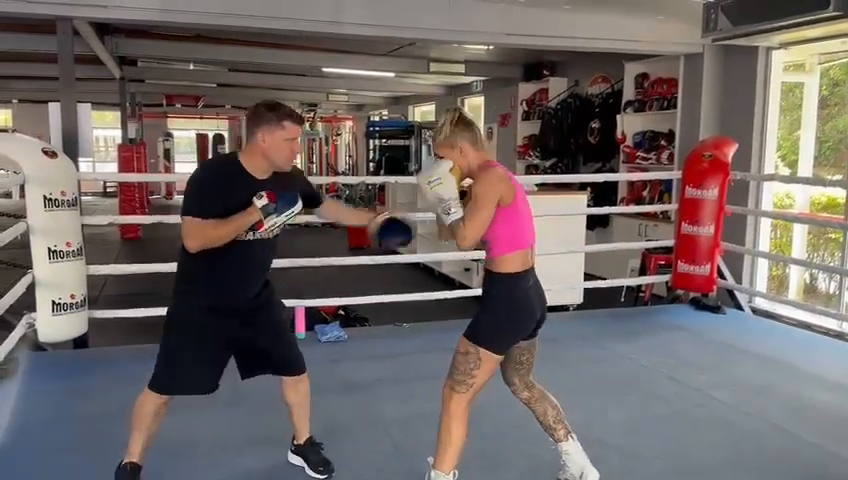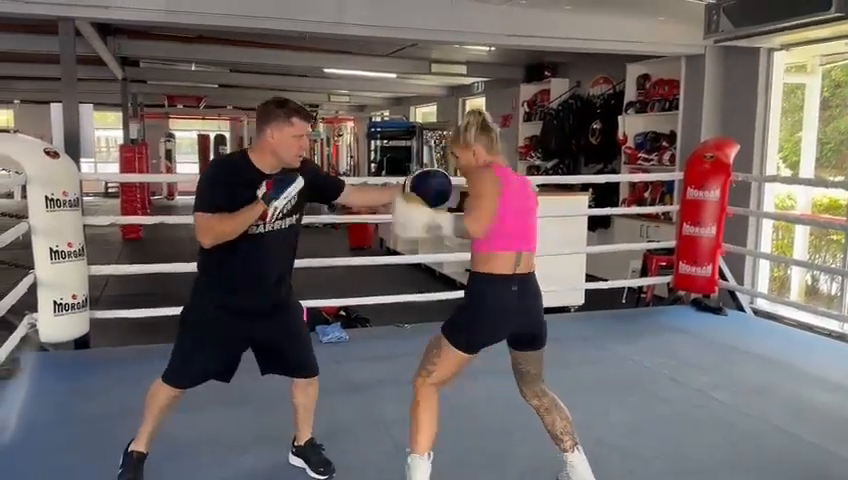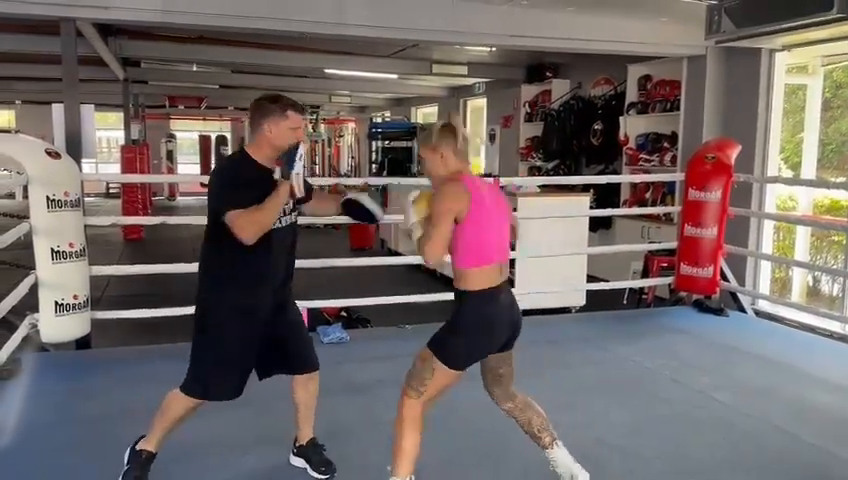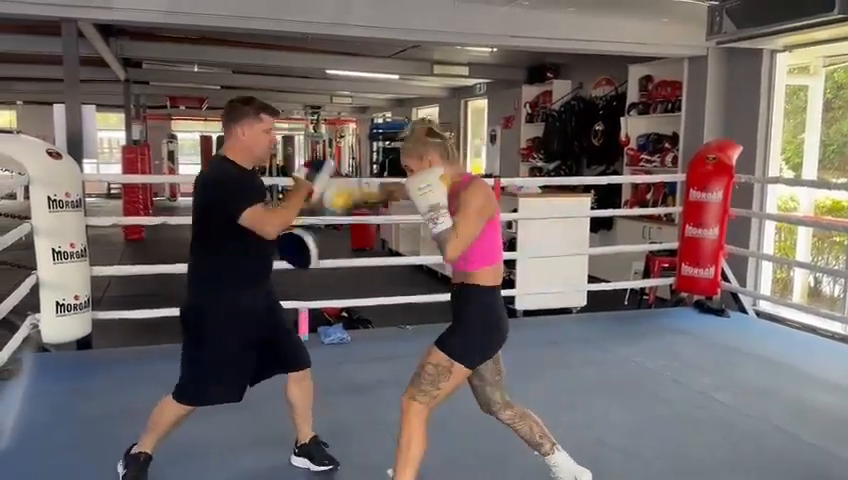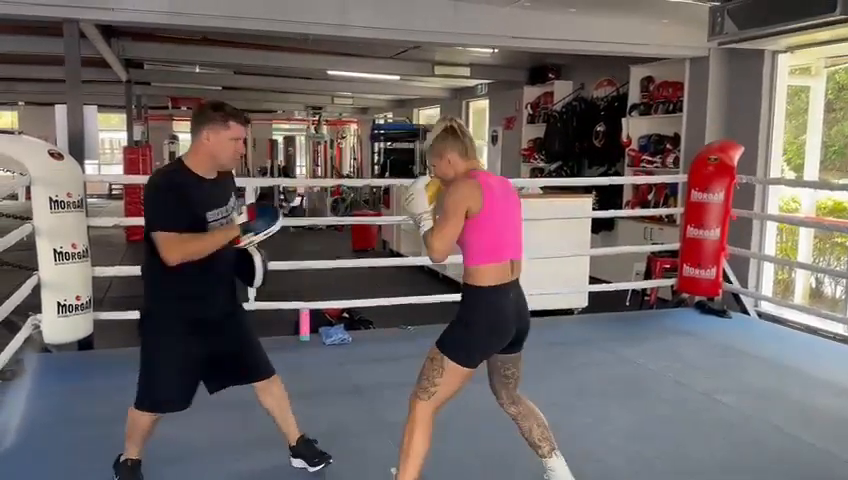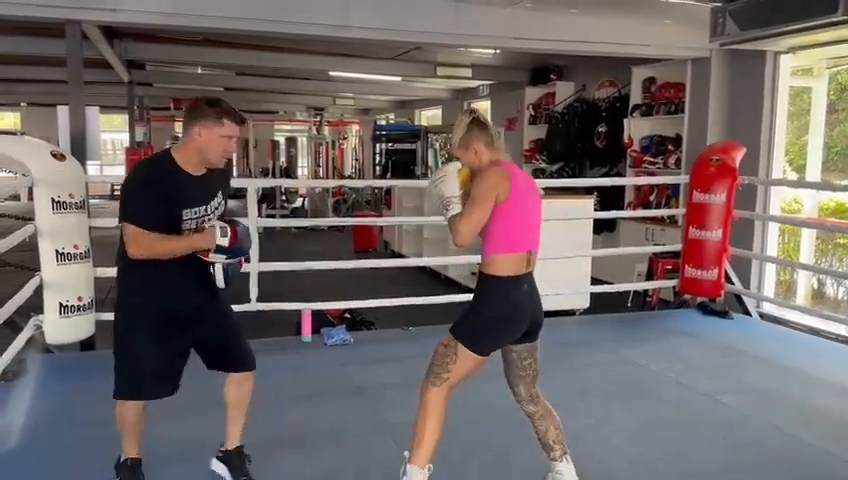
dt=0.2s
person 1, frame 1
left shoulder: (289, 179)
right shoulder: (213, 175)
left elbow: (327, 207)
right elbow: (194, 239)
left wrist: (371, 219)
right wrist: (254, 213)
left hip: (255, 299)
right hip: (202, 304)
left knee: (295, 371)
right knee: (164, 386)
left ankle: (302, 444)
person 1, frame 2
left shoulder: (302, 173)
right shoulder: (224, 171)
left elbow: (352, 196)
right elbow: (207, 235)
left wrist: (402, 191)
right wrist: (261, 204)
left hip: (274, 298)
right hip: (218, 301)
left knee: (306, 372)
right knee: (177, 379)
left ankle: (303, 445)
person 1, frame 3
left shoulder: (288, 168)
right shoulder: (232, 172)
left elbow: (312, 202)
right elbow: (249, 231)
left wrist: (347, 202)
right wrist: (284, 187)
left hip: (274, 298)
right hip: (227, 302)
left knee: (307, 369)
right knee: (200, 389)
left ankle: (304, 445)
person 1, frame 4
left shoulder: (243, 174)
right shoulder: (222, 178)
right elbow: (269, 225)
right wrist: (303, 186)
left hip: (256, 299)
right hip: (217, 307)
left knee: (299, 366)
right knee: (192, 394)
left ankle: (305, 444)
person 1, frame 5
left shoulder: (224, 178)
right shoulder: (167, 184)
right elbow: (173, 251)
right wrist: (235, 230)
left hip: (220, 306)
right hip: (174, 314)
left knee: (263, 375)
right knee: (155, 400)
left ankle: (298, 445)
person 1, frame 6
left shoulder: (219, 173)
right shoulder: (147, 176)
right elbow: (137, 246)
right wrist: (205, 239)
left hip: (200, 294)
right hip: (146, 304)
left knee: (241, 365)
right knee: (134, 390)
person 2, frame 1
left shoulder: (489, 178)
right shoulder: (500, 177)
left elbow: (464, 239)
right elbow: (481, 237)
left wrist: (445, 197)
right wrist: (448, 196)
left hip: (505, 299)
right hip: (528, 294)
left knee: (456, 396)
right knee: (521, 383)
person 2, frame 2
left shoulder: (485, 177)
right shoulder: (525, 185)
left elbow: (480, 229)
left hip: (487, 300)
right hip: (527, 298)
left knee: (425, 384)
right knee: (534, 390)
person 2, frame 3
left shoulder: (449, 191)
right shoulder: (493, 193)
left elbow: (432, 257)
left wrist: (416, 223)
left hip: (473, 315)
right hip: (503, 308)
left knee: (411, 401)
right knee: (504, 395)
person 2, frame 4
left shoulder: (473, 192)
right shoulder: (453, 189)
left elbow: (452, 253)
right elbow: (408, 190)
left wrist: (432, 208)
left hip: (478, 317)
right hip: (478, 310)
left knee: (414, 404)
right knee: (496, 405)
person 2, frame 5
left shoulder: (461, 189)
right shoulder: (505, 187)
left elbow: (437, 252)
left wrist: (422, 213)
left hip: (482, 311)
right hip: (513, 307)
left knee: (422, 404)
right knee: (510, 398)
person 2, frame 6
left shoulder: (491, 177)
right shoulder: (525, 181)
left elbow: (462, 236)
left wrist: (450, 198)
right wrist: (471, 198)
left hip: (497, 301)
right hip: (527, 298)
left knee: (435, 389)
right knee: (528, 395)
